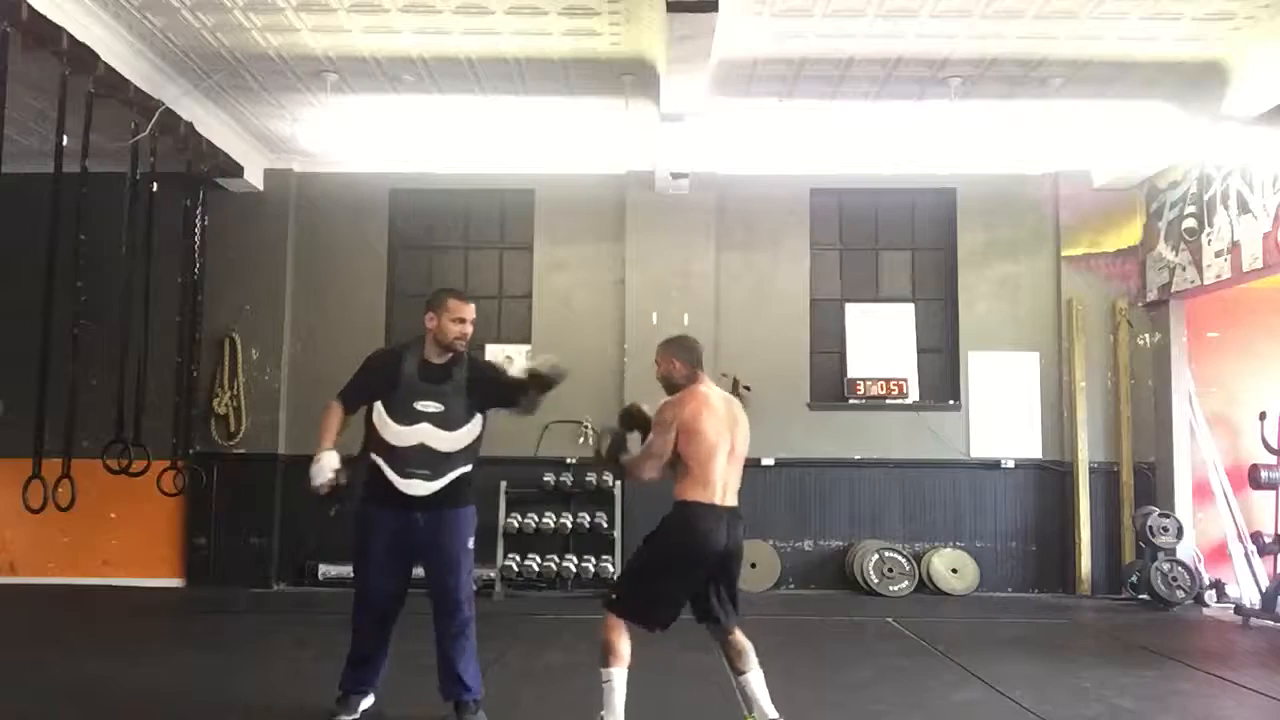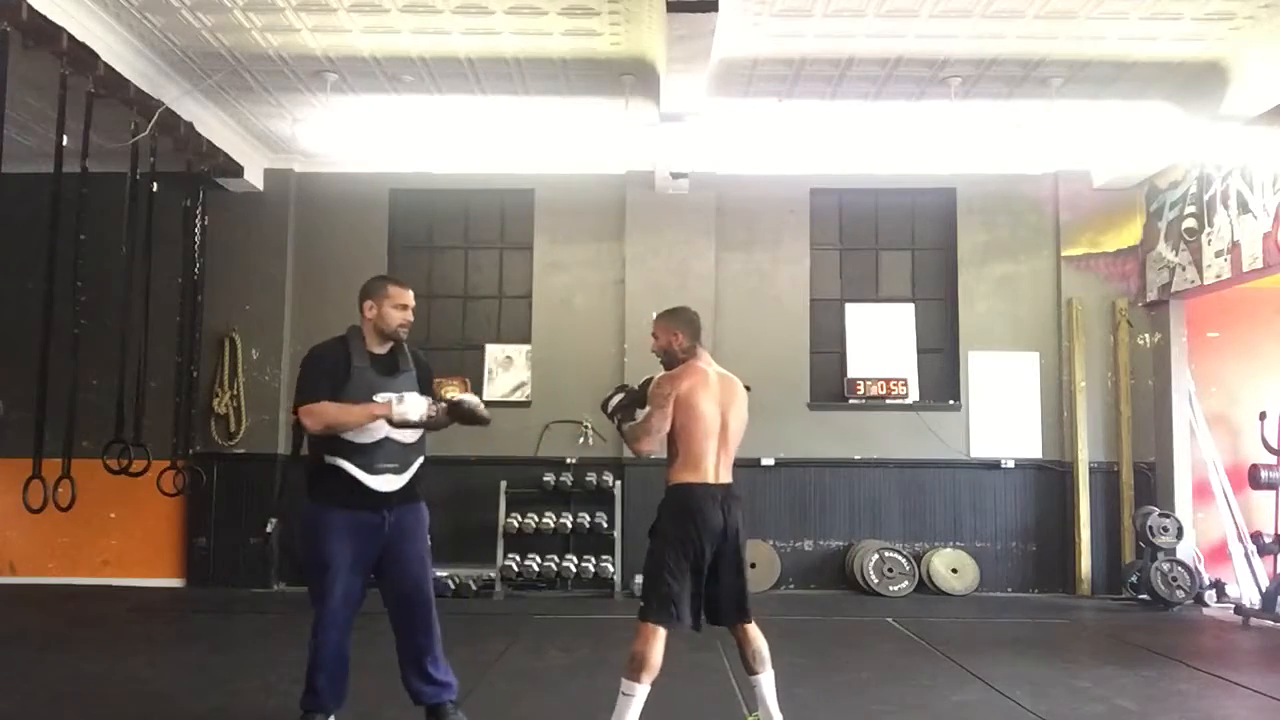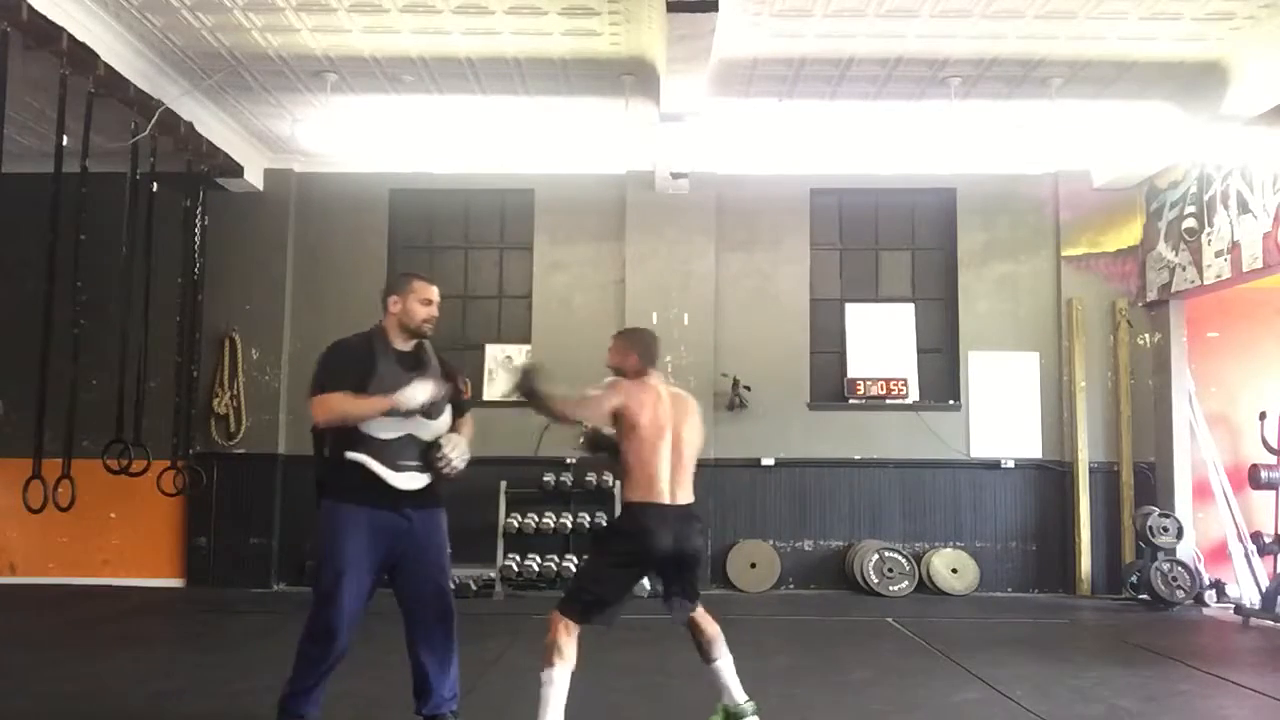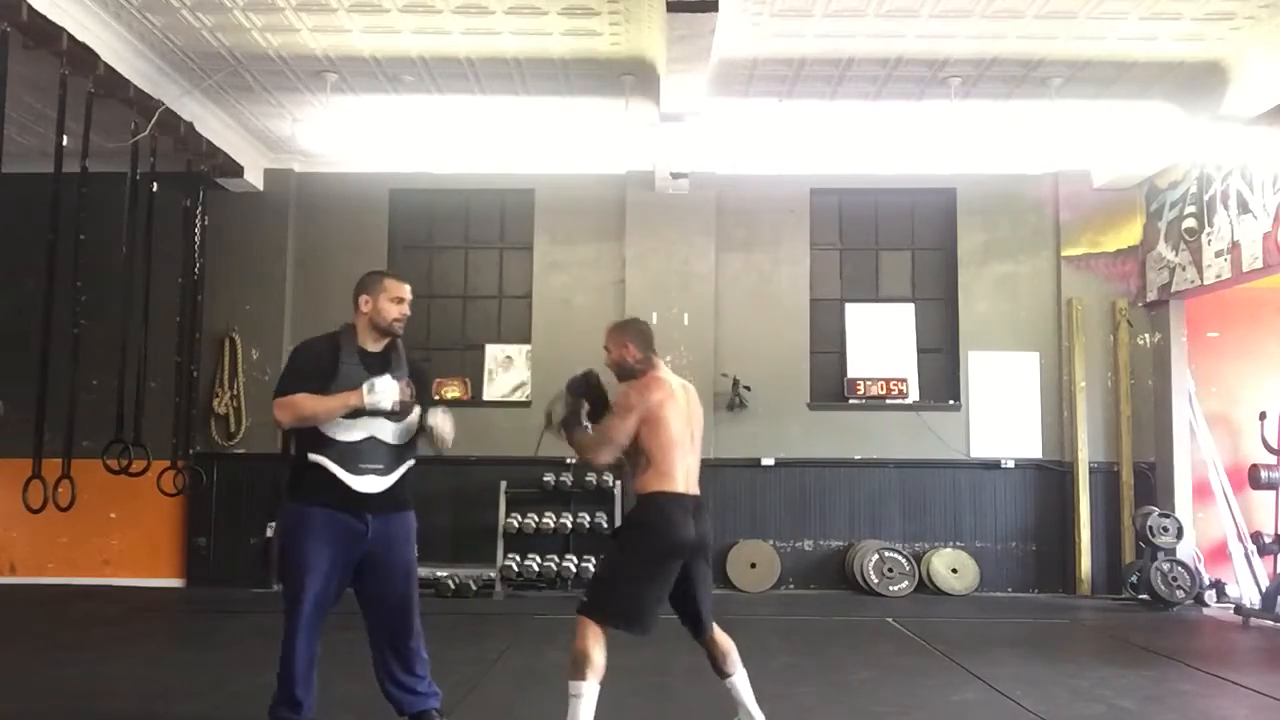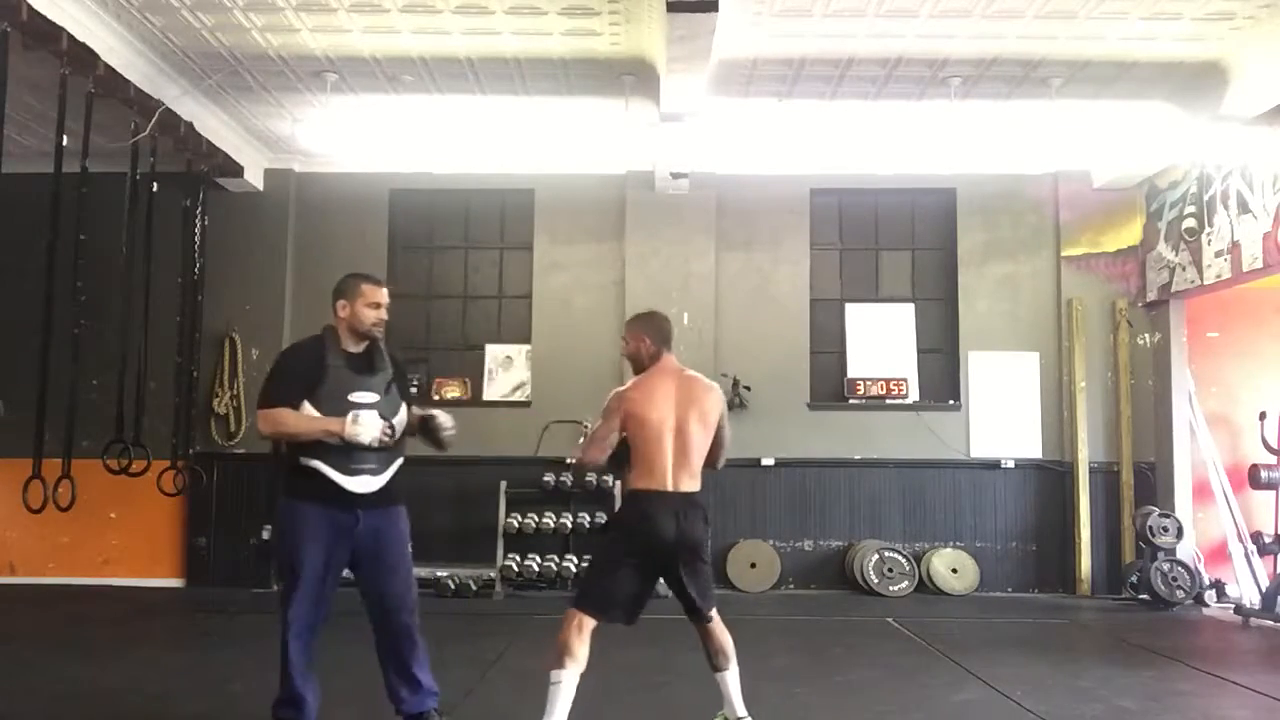
dt=1s
person 1, frame 1
left shoulder: (477, 373)
right shoulder: (384, 363)
left elbow: (523, 397)
right elbow: (342, 405)
left wrist: (540, 383)
right wrist: (326, 451)
left hip: (449, 510)
right hip: (382, 506)
left knee: (455, 603)
right knee: (376, 602)
person 1, frame 2
left shoulder: (413, 363)
right shoulder: (328, 357)
right elbow: (313, 417)
left wrist: (453, 411)
right wrist: (388, 409)
left hip: (404, 508)
right hip: (338, 510)
left knee: (417, 606)
right knee: (332, 613)
person 1, frame 3
left shoulder: (439, 365)
right shoulder: (350, 353)
left elbow: (462, 420)
right elbow: (322, 411)
left wrist: (458, 445)
right wrist: (400, 400)
left hip: (423, 510)
right hip: (356, 507)
left knee: (434, 613)
right knee: (335, 614)
person 1, frame 4
left shoulder: (404, 364)
right shoulder: (318, 353)
left elbow: (412, 418)
right elbow: (286, 412)
left wrist: (433, 421)
right wrist: (361, 397)
left hip: (389, 513)
right hip: (319, 511)
left knee: (399, 615)
right knee: (303, 616)
person 1, frame 5
left shoulder: (390, 363)
right shoulder: (302, 358)
right elbow: (269, 421)
left wrist: (425, 421)
right wrist: (343, 426)
left hip: (381, 510)
right hip: (313, 509)
left knee: (399, 610)
right knee: (303, 615)
person 2, frame 1
left shoulder: (676, 406)
right shoulder: (734, 407)
left elbow: (646, 471)
left wrist: (618, 455)
right wrist: (651, 427)
left hip: (689, 523)
right hip: (729, 525)
left knee: (617, 616)
right knee: (726, 626)
person 2, frame 2
left shoulder: (671, 381)
right shoulder: (736, 387)
left elbow: (644, 444)
left wrist: (623, 413)
left hip: (688, 505)
right hip: (727, 505)
left knee: (653, 622)
right knee: (739, 618)
person 2, frame 3
left shoulder: (620, 393)
right shoulder: (688, 404)
left elbow: (570, 411)
left wrist: (533, 389)
left hip: (639, 526)
right hip: (685, 526)
left knee: (564, 621)
right knee: (690, 610)
person 2, frame 4
left shoulder: (639, 390)
right shoulder: (687, 392)
left elbow: (599, 455)
left wrist: (572, 422)
right wrist: (602, 408)
left hip: (658, 518)
right hip: (695, 519)
left knee: (589, 624)
right knee: (704, 626)
person 2, frame 5
left shoulder: (627, 395)
right shoulder: (712, 393)
left elbow: (590, 459)
left wrist: (620, 441)
left hip: (643, 515)
right hip: (689, 515)
left knee: (580, 619)
right knee: (707, 617)
